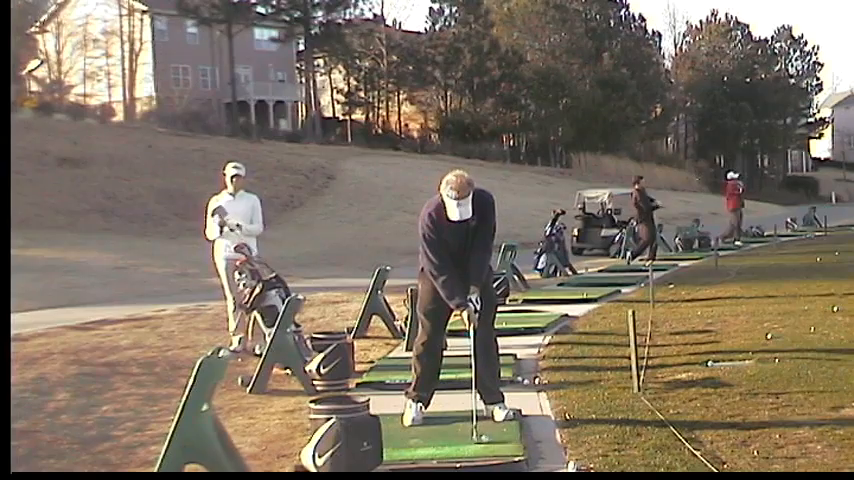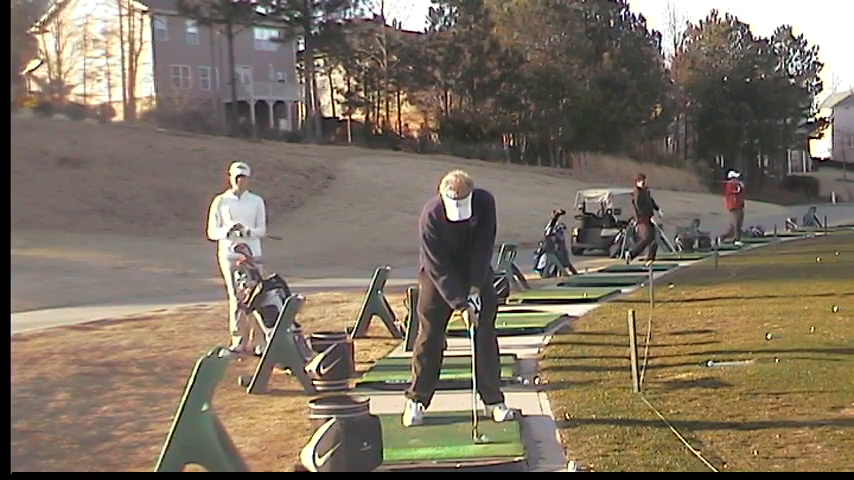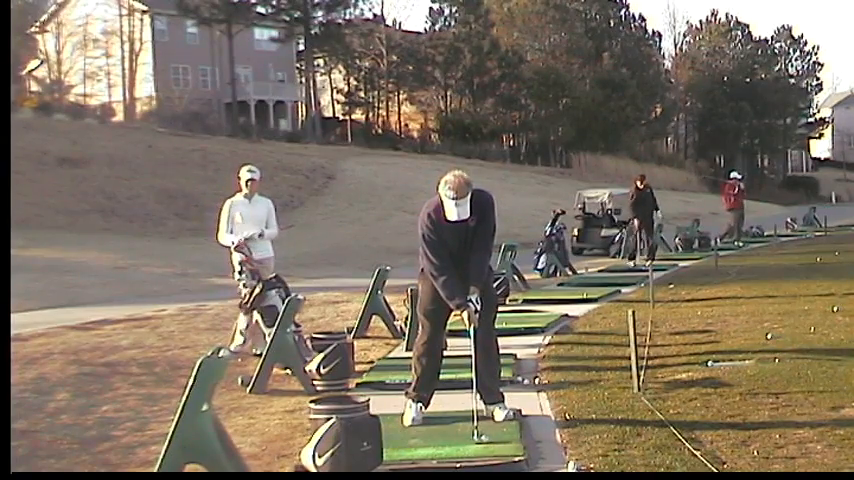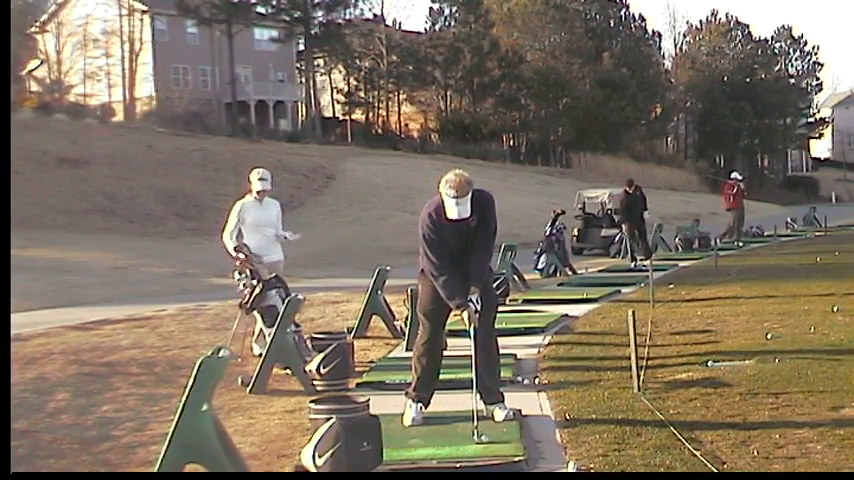
dt=0.7s
person 1, frame 1
left shoulder: (485, 202)
right shoulder: (430, 215)
left elbow: (483, 248)
right elbow: (437, 267)
left wrist: (474, 290)
right wrist: (460, 304)
left hip: (476, 273)
right hip: (438, 276)
left knee: (485, 335)
right knee: (429, 336)
left ankle: (493, 400)
right ankle: (416, 400)
person 1, frame 2
left shoulder: (485, 202)
right shoulder: (430, 215)
left elbow: (483, 249)
right elbow: (438, 267)
left wrist: (475, 291)
right wrist: (460, 304)
left hip: (477, 274)
right hip: (438, 276)
left knee: (485, 335)
right knee: (429, 336)
left ankle: (493, 399)
right ankle: (416, 400)
person 1, frame 3
left shoulder: (484, 202)
right shoulder: (429, 215)
left elbow: (483, 249)
right elbow: (437, 267)
left wrist: (474, 290)
right wrist: (459, 304)
left hip: (477, 273)
right hip: (437, 277)
left knee: (485, 335)
right knee: (429, 336)
left ankle: (493, 399)
right ankle: (416, 399)
person 1, frame 4
left shoulder: (485, 202)
right shoulder: (430, 215)
left elbow: (484, 249)
right elbow: (438, 267)
left wrist: (475, 290)
right wrist: (460, 304)
left hip: (477, 274)
right hip: (437, 277)
left knee: (485, 335)
right knee: (429, 335)
left ankle: (493, 400)
right ankle: (416, 400)
person 2, frame 1
left shoulder: (252, 200)
right shoulder: (216, 201)
left elbow: (258, 229)
right elbow: (210, 234)
left wrist: (235, 225)
right wrist: (221, 225)
right hip: (225, 255)
right knee: (233, 298)
right ankle: (238, 340)
person 2, frame 2
left shoulder: (256, 201)
right shoulder: (220, 201)
left elbow: (262, 230)
right elbow: (211, 232)
left wrist: (246, 231)
right wrist: (228, 230)
left hip: (253, 255)
right hip: (229, 255)
right knee: (236, 298)
left ankle: (259, 341)
right ankle: (238, 340)
person 2, frame 3
left shoulder: (266, 203)
right shoulder: (231, 204)
left elbow: (274, 231)
right elbow: (222, 236)
left wrist: (258, 233)
right wrist: (236, 240)
left hip: (265, 257)
right hip: (243, 258)
left ankle: (260, 343)
right ankle: (240, 341)
person 2, frame 4
left shoulder: (274, 205)
right shoulder: (242, 206)
left elbow: (278, 232)
right elbow: (227, 235)
left wrist: (287, 235)
right wrist: (236, 252)
left hip: (276, 259)
right hip: (255, 262)
left ankle: (259, 343)
right ankle: (262, 344)
